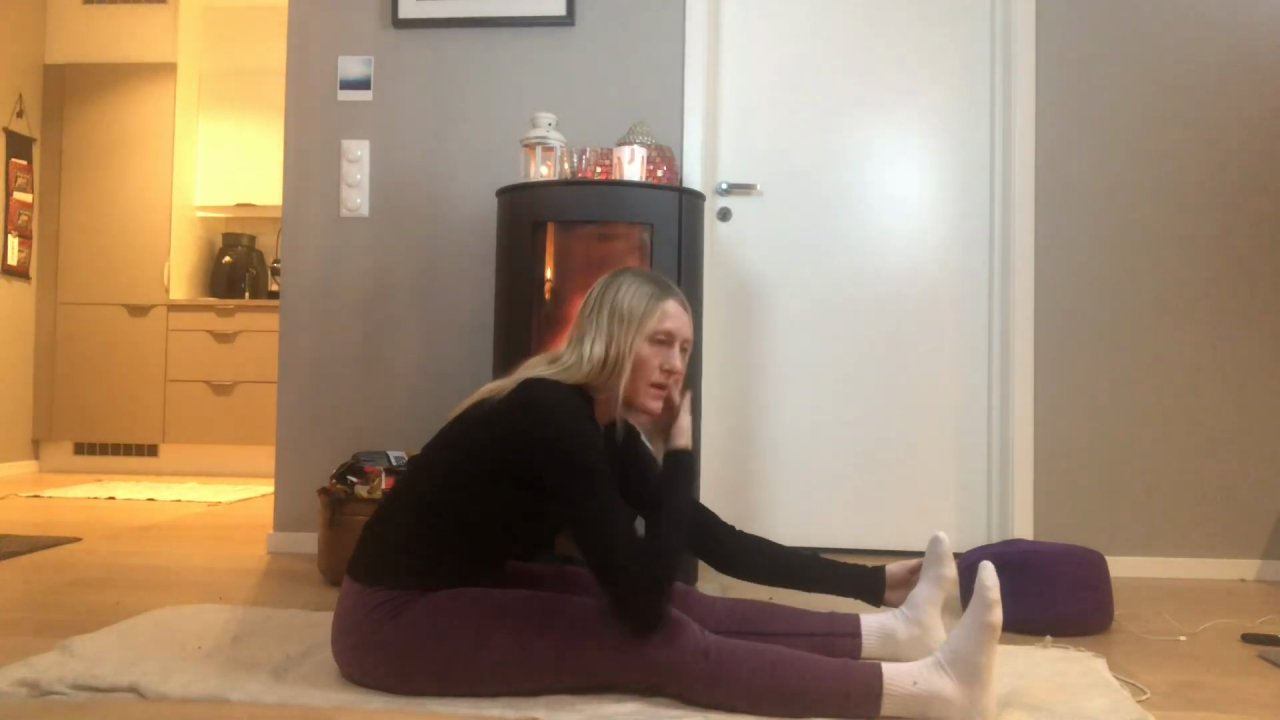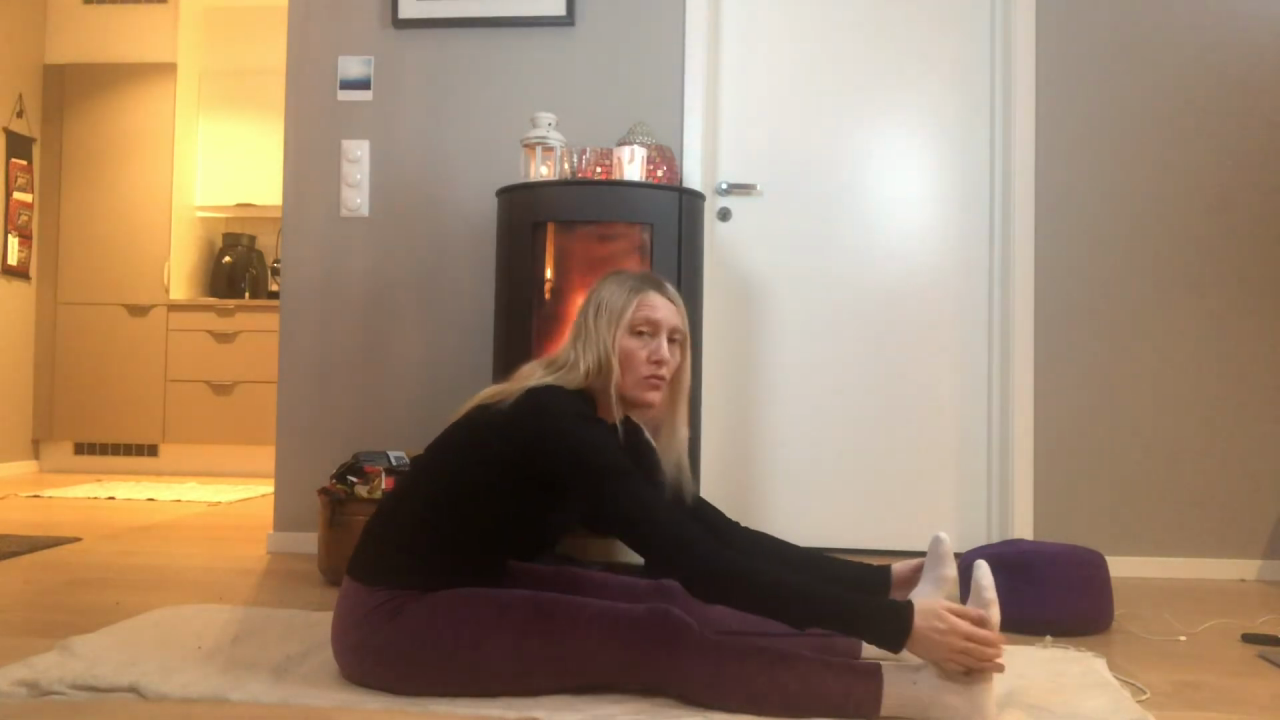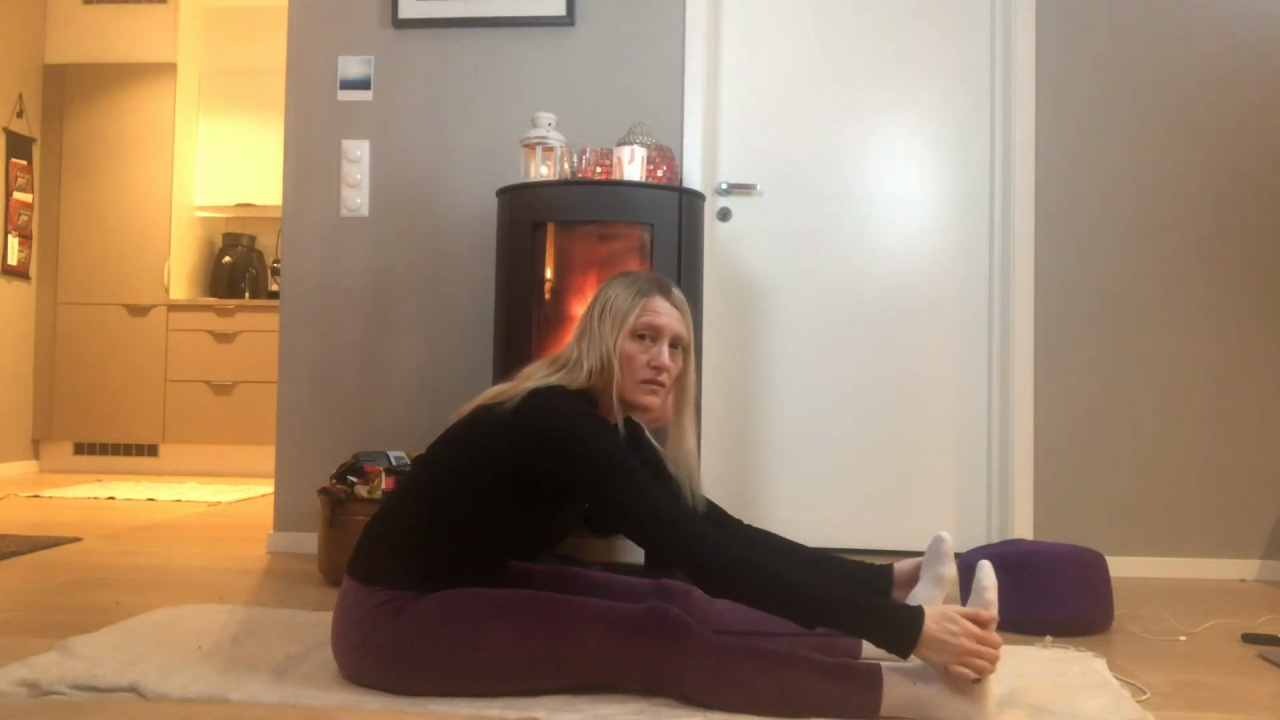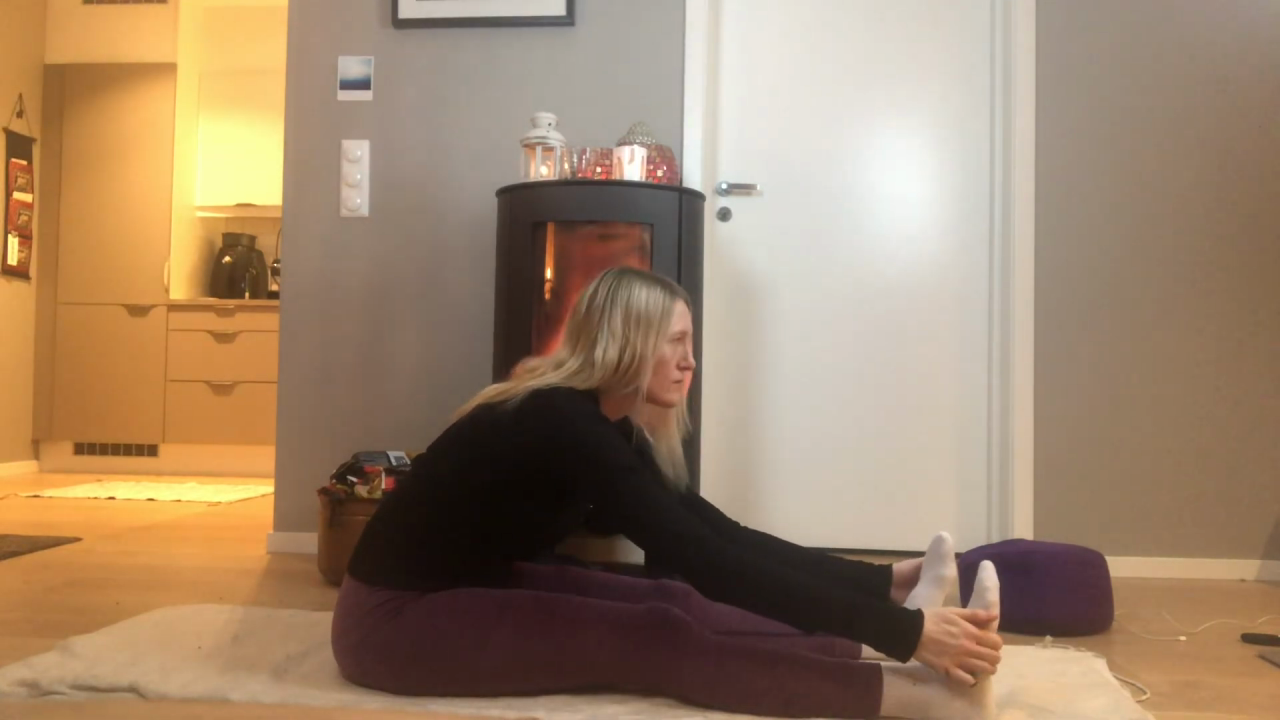
dt=0.7s
person 1, frame 1
left shoulder: (609, 430)
right shoulder: (551, 416)
left elbow: (717, 544)
right elbow: (638, 608)
left wrist: (873, 583)
right wrist: (679, 457)
left hip: (472, 593)
right hip: (397, 620)
left knee: (673, 607)
right knee: (663, 641)
left ankle: (892, 632)
person 1, frame 2
left shoulder: (614, 431)
right shoulder: (558, 423)
left elbow: (725, 539)
right elbow: (706, 571)
left wrist: (884, 582)
right wrist: (899, 625)
left hip: (473, 589)
right hip: (396, 620)
left knee: (666, 605)
right knee: (656, 637)
person 1, frame 3
left shoulder: (614, 429)
right shoulder: (560, 422)
left elbow: (728, 536)
right elbow: (712, 564)
left wrist: (883, 582)
right wrist: (901, 628)
left hip: (475, 588)
right hip: (397, 619)
left knee: (670, 604)
right knee: (656, 638)
person 1, frame 4
left shoulder: (607, 425)
right shoulder: (563, 424)
left elbow: (724, 537)
right elbow: (711, 567)
left wrist: (883, 583)
right wrist: (901, 635)
left hip: (475, 589)
right hip: (398, 621)
left knee: (670, 604)
right knee: (655, 638)
